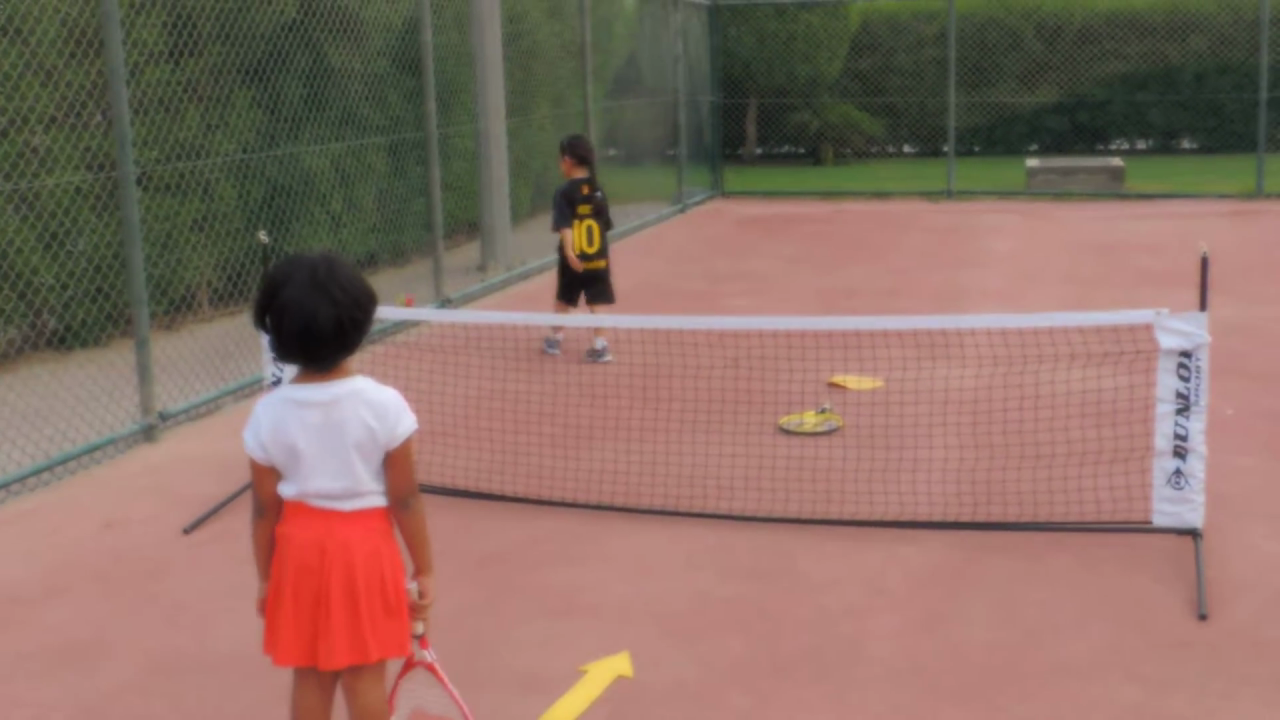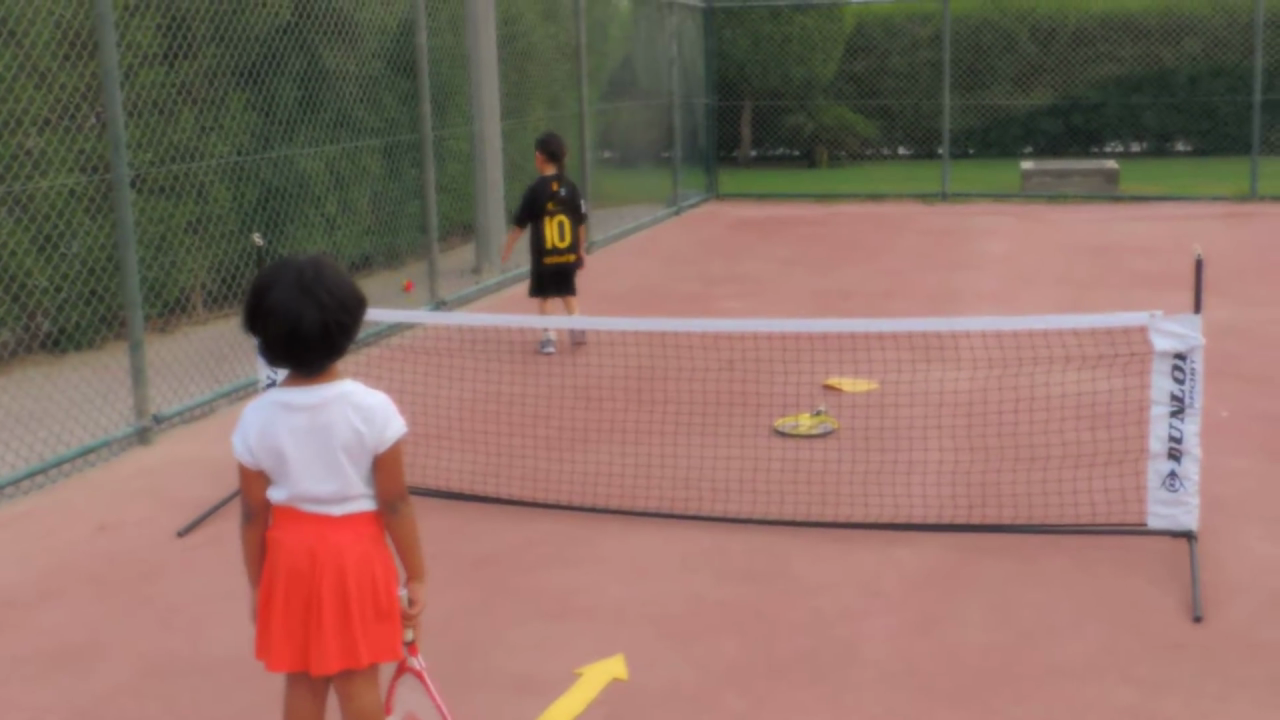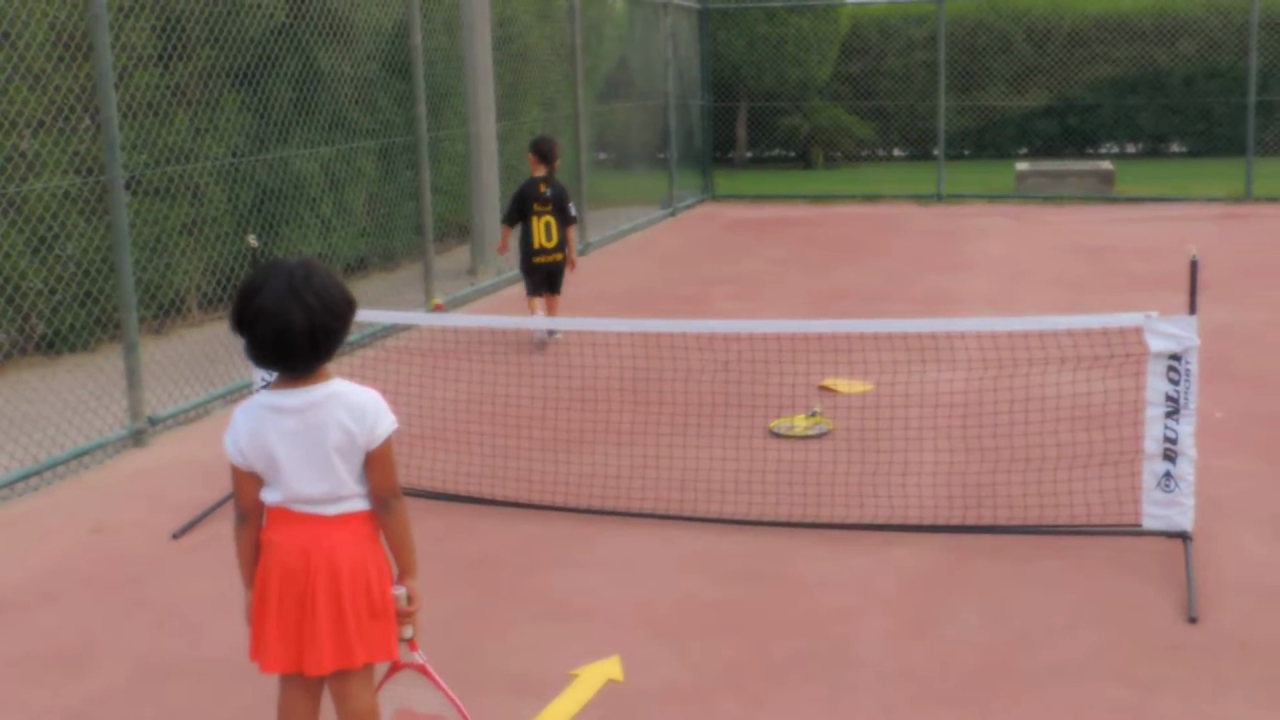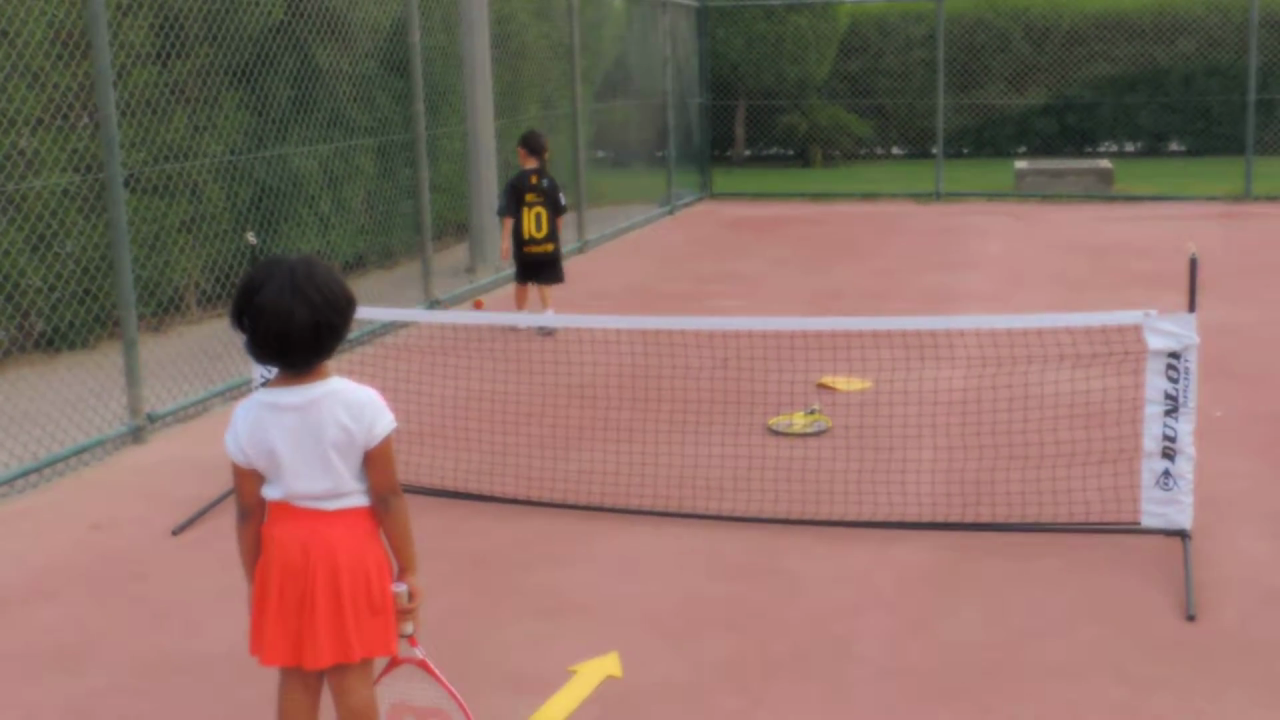
dt=0.3s
person 1, frame 1
left shoulder: (269, 413)
right shoulder: (383, 404)
left elbow: (264, 509)
right elbow: (404, 499)
left wrist: (265, 577)
right wrist: (423, 569)
left hip: (301, 547)
right hip: (363, 547)
left knee: (310, 672)
right knee: (364, 673)
person 1, frame 2
left shoulder: (257, 417)
right shoulder: (372, 408)
left elbow: (253, 513)
right elbow: (394, 503)
left wrist: (257, 584)
right wrist: (415, 576)
left hip: (292, 554)
right hip: (355, 553)
left knee: (302, 678)
right knee: (358, 678)
person 1, frame 3
left shoulder: (248, 420)
right shoulder: (363, 406)
left elbow: (246, 516)
right elbow: (388, 499)
left wrist: (251, 585)
right wrist: (408, 571)
left hip: (285, 555)
right hip: (349, 553)
left knee: (296, 681)
right knee: (353, 681)
person 1, frame 4
left shoulder: (248, 416)
right shoulder: (361, 404)
left elbow: (249, 512)
right elbow: (387, 497)
left wrist: (253, 579)
right wrist: (408, 568)
left hip: (286, 549)
right hip: (349, 548)
left knee: (296, 674)
right knee: (351, 674)
person 2, frame 1
left shoulder: (565, 193)
right shoulder: (599, 192)
left elbow: (564, 227)
left wrist: (569, 253)
left hip: (573, 260)
right hip: (599, 259)
left knee: (563, 300)
right knee: (598, 303)
left ankle: (555, 339)
right ankle: (600, 345)
person 2, frame 2
left shoulder: (534, 190)
right shoulder: (571, 188)
left elbow: (519, 224)
right elbow: (581, 222)
left wrist: (507, 248)
right wrist: (581, 250)
left hip: (544, 255)
right hip: (569, 253)
left knee: (544, 297)
right knee: (568, 292)
left ankle: (548, 337)
person 2, frame 3
left shoulder: (523, 191)
right shoulder: (560, 190)
left elbow: (509, 222)
right elbow: (570, 225)
left wrist: (503, 243)
right wrist: (571, 252)
left hip: (532, 254)
right hip: (556, 253)
left knee: (535, 293)
right knee: (552, 292)
right ankle: (553, 326)
person 2, frame 4
left shoulder: (515, 183)
right shoulder: (550, 182)
left elbow: (508, 215)
right elbow: (559, 215)
left wrist: (505, 242)
right wrist: (556, 239)
left hip: (524, 244)
right hip: (547, 243)
left knee: (522, 280)
right knee: (544, 282)
right ankle: (547, 315)
